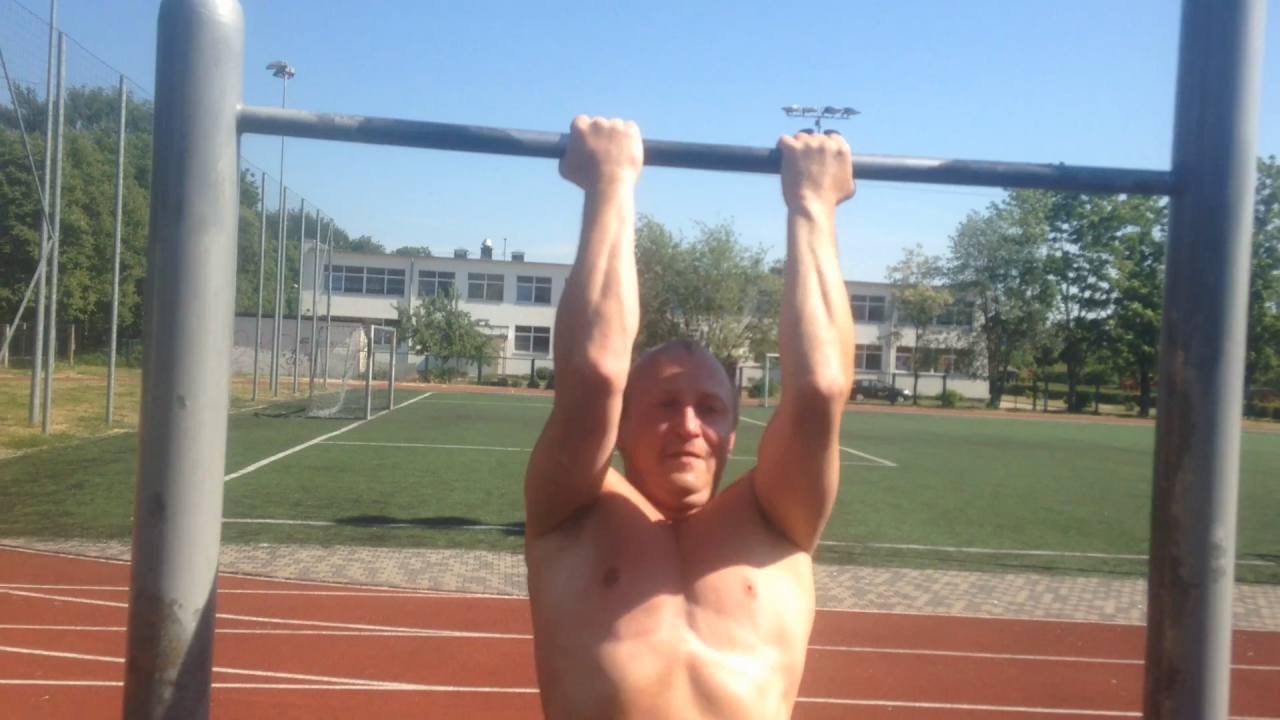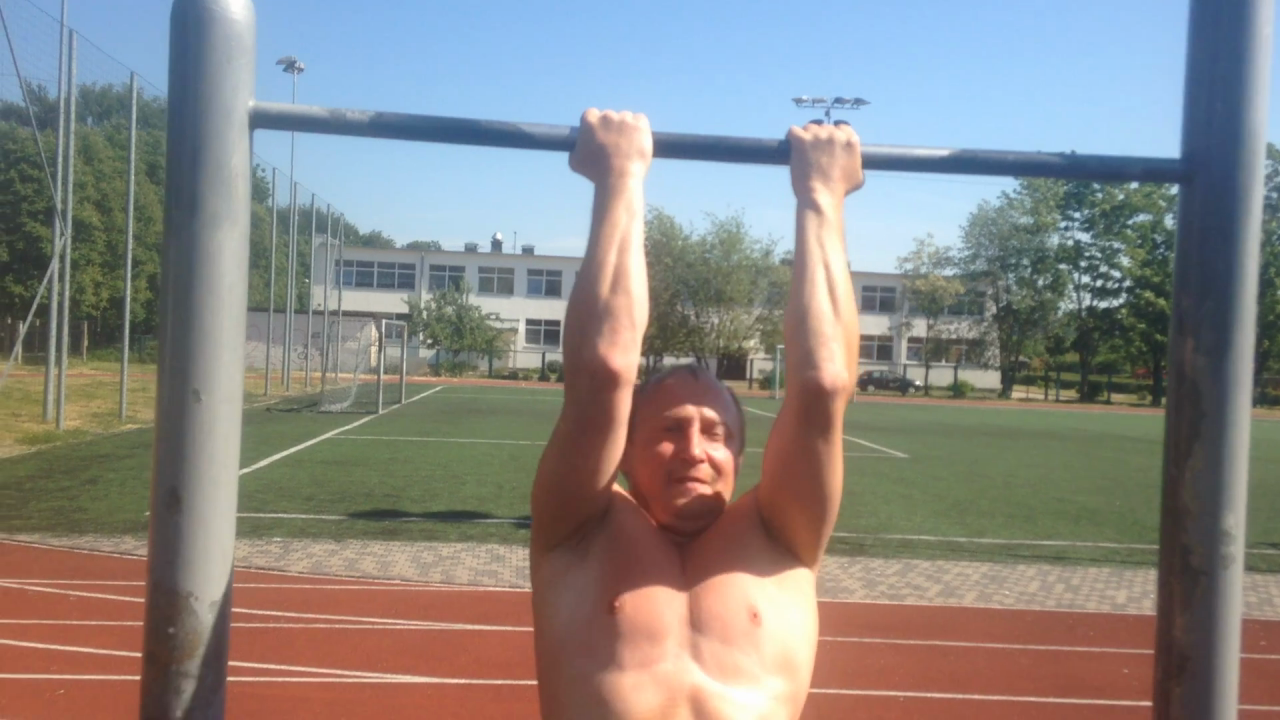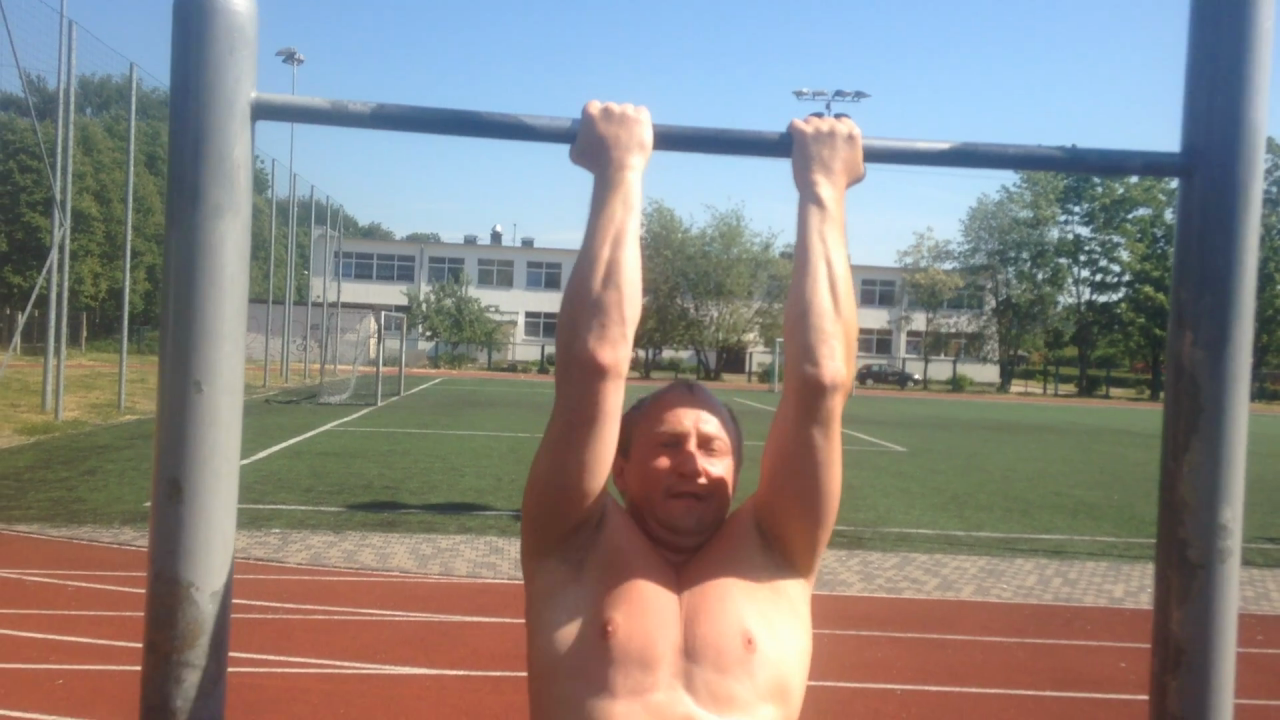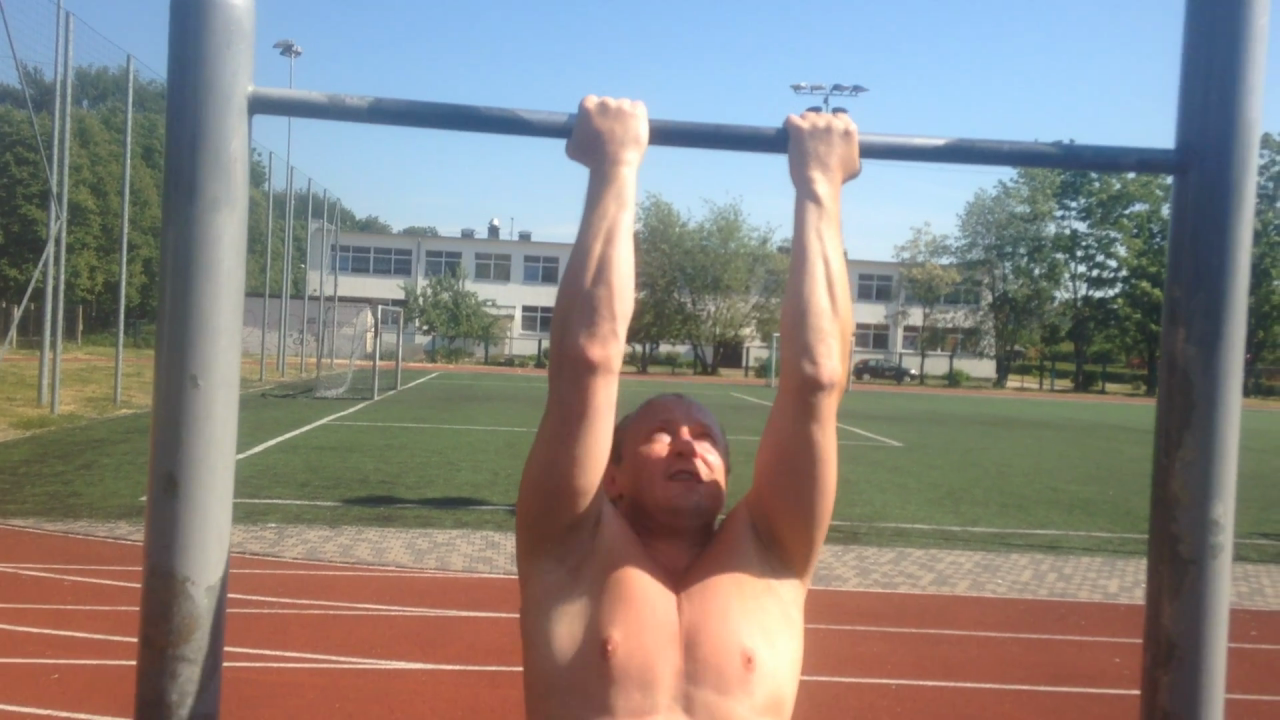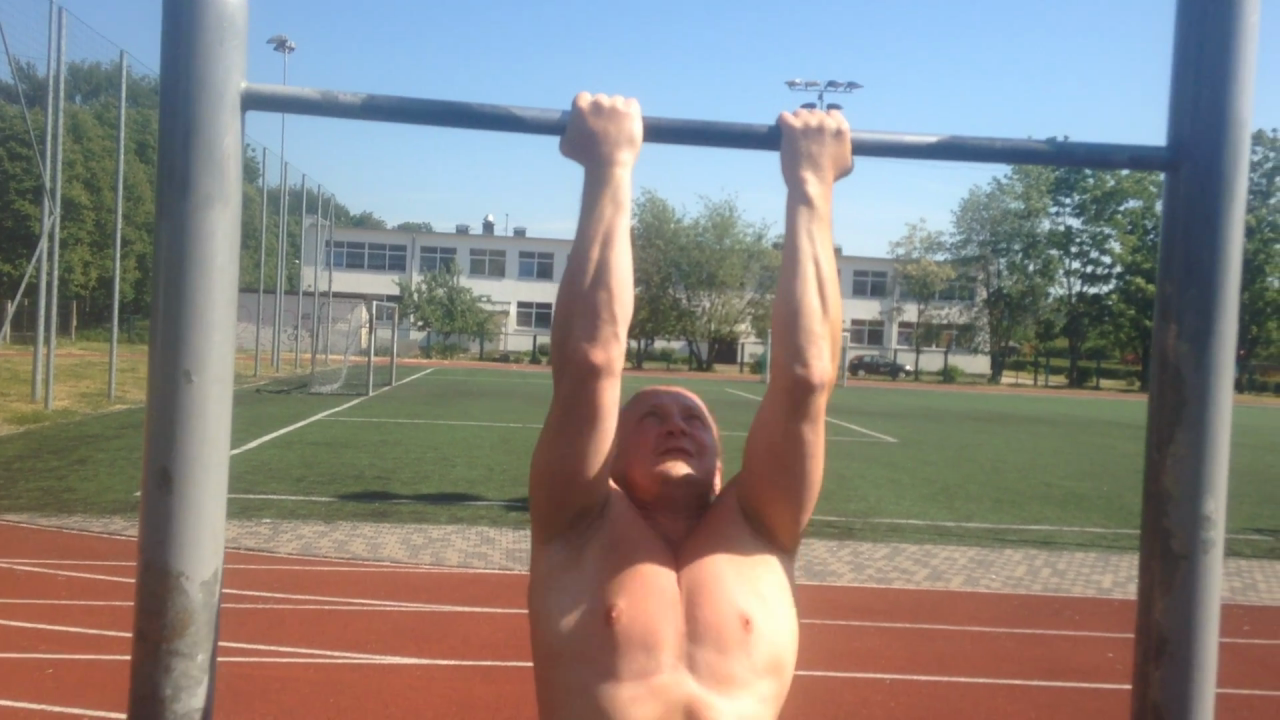
dt=0.2s
person 1, frame 1
left shoulder: (772, 527)
right shoulder: (577, 520)
left elbow: (823, 384)
right elbow: (593, 373)
left wrist: (811, 202)
right wrist: (610, 184)
person 1, frame 2
left shoulder: (774, 549)
right shoulder: (582, 541)
left elbow: (823, 381)
right elbow: (603, 370)
left wrist: (820, 195)
right wrist: (622, 178)
person 1, frame 3
left shoulder: (771, 562)
right shoulder: (576, 556)
left elbow: (821, 379)
right elbow: (595, 366)
left wrist: (823, 187)
right wrist: (621, 171)
person 1, frame 4
left shoulder: (765, 565)
right shoulder: (573, 560)
left elbow: (815, 379)
right elbow: (588, 364)
left wrist: (820, 184)
right wrist: (616, 167)
person 1, frame 5
left shoulder: (753, 545)
right shoulder: (582, 539)
left elbow: (806, 376)
right elbow: (589, 365)
left wrist: (809, 184)
right wrist: (611, 167)
